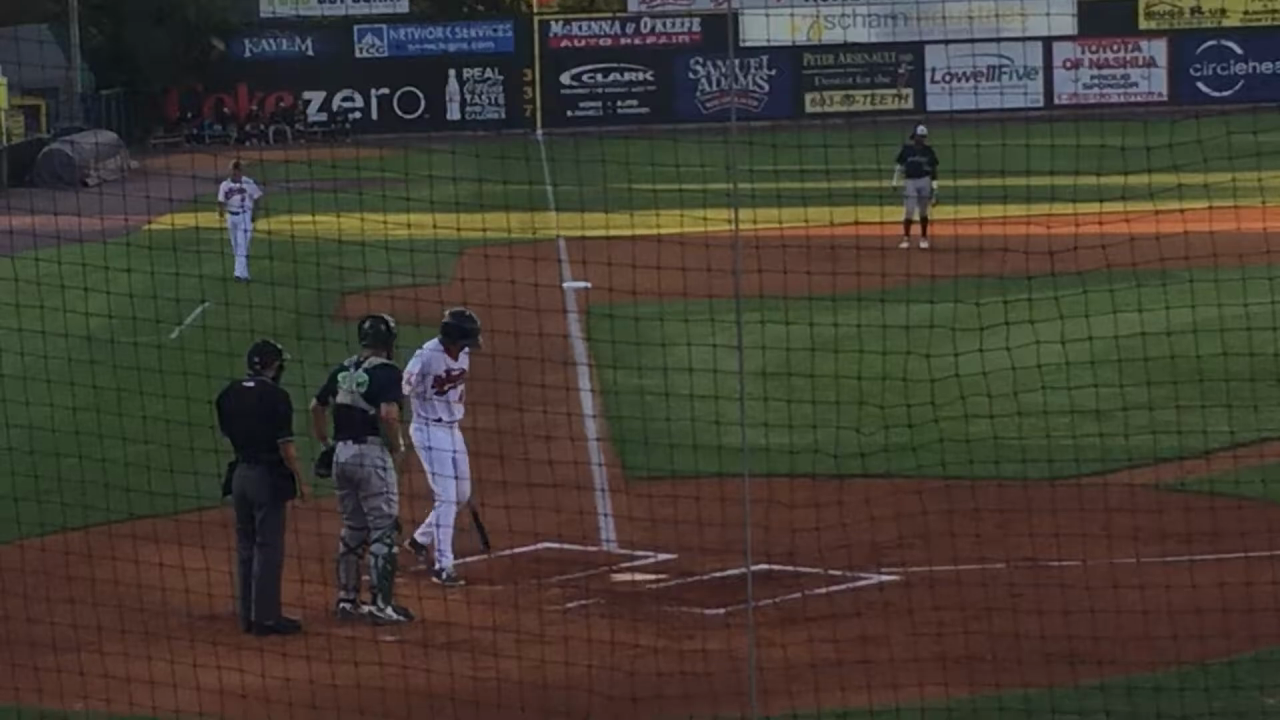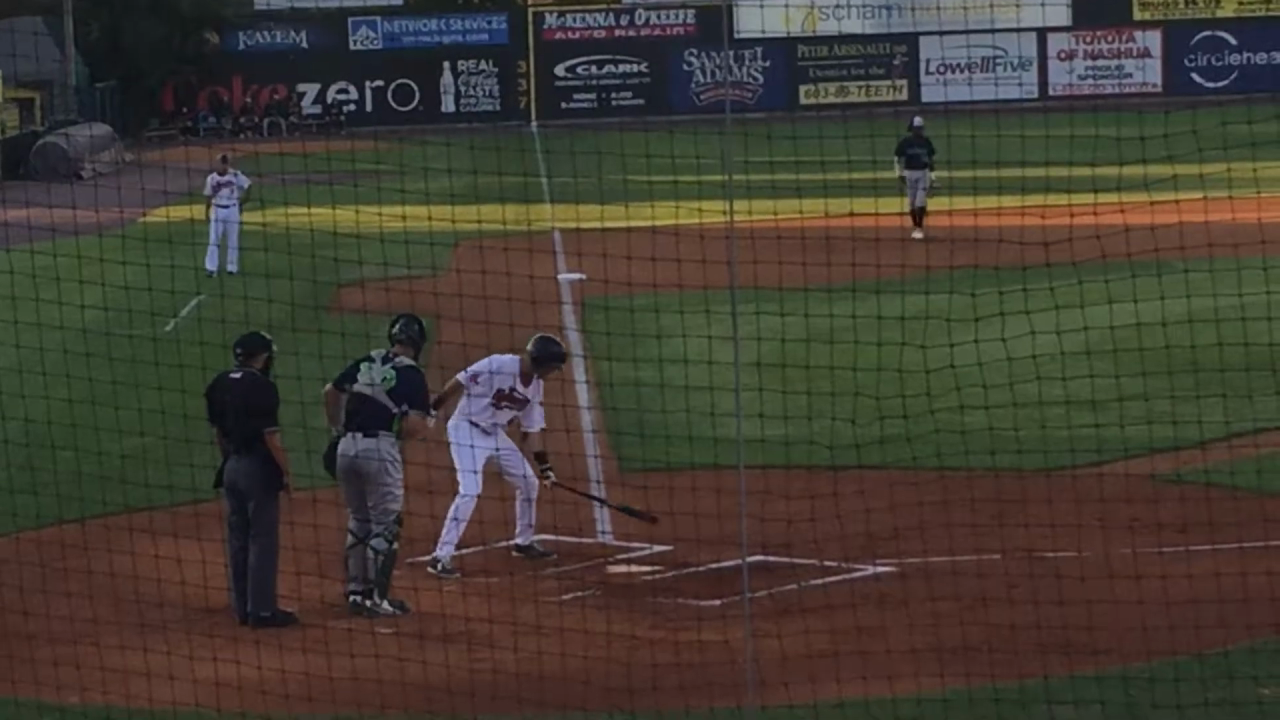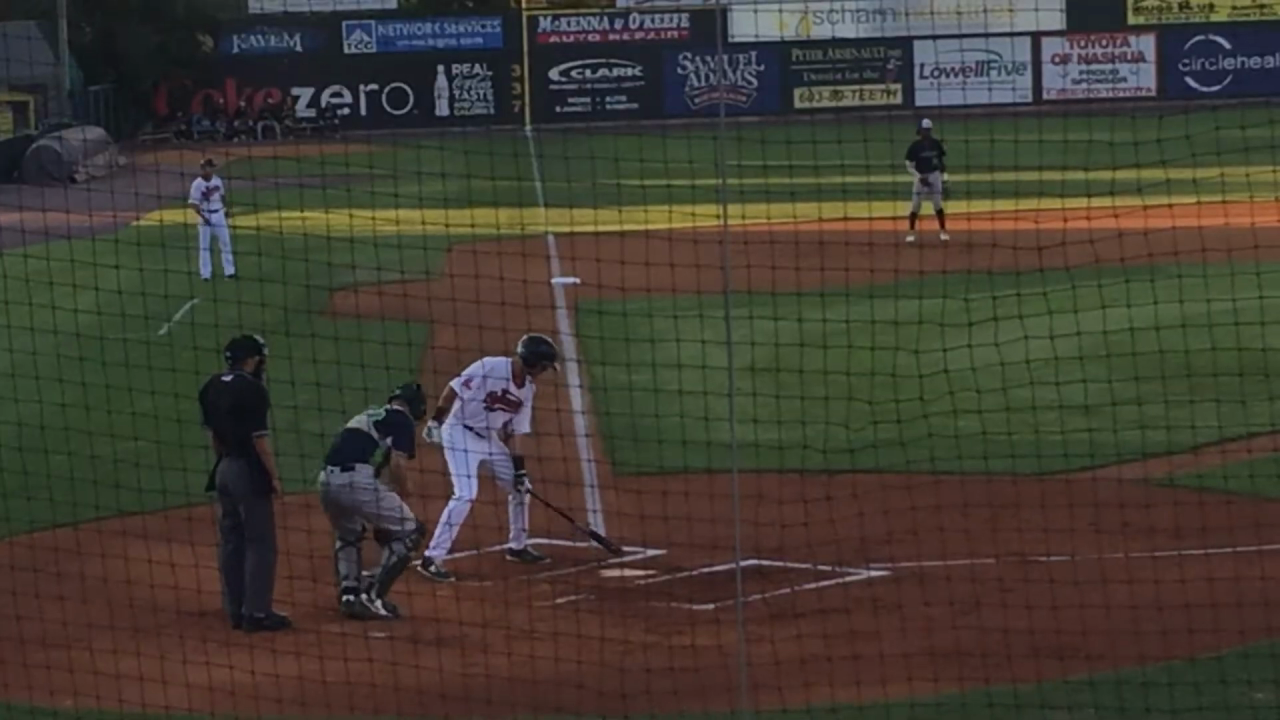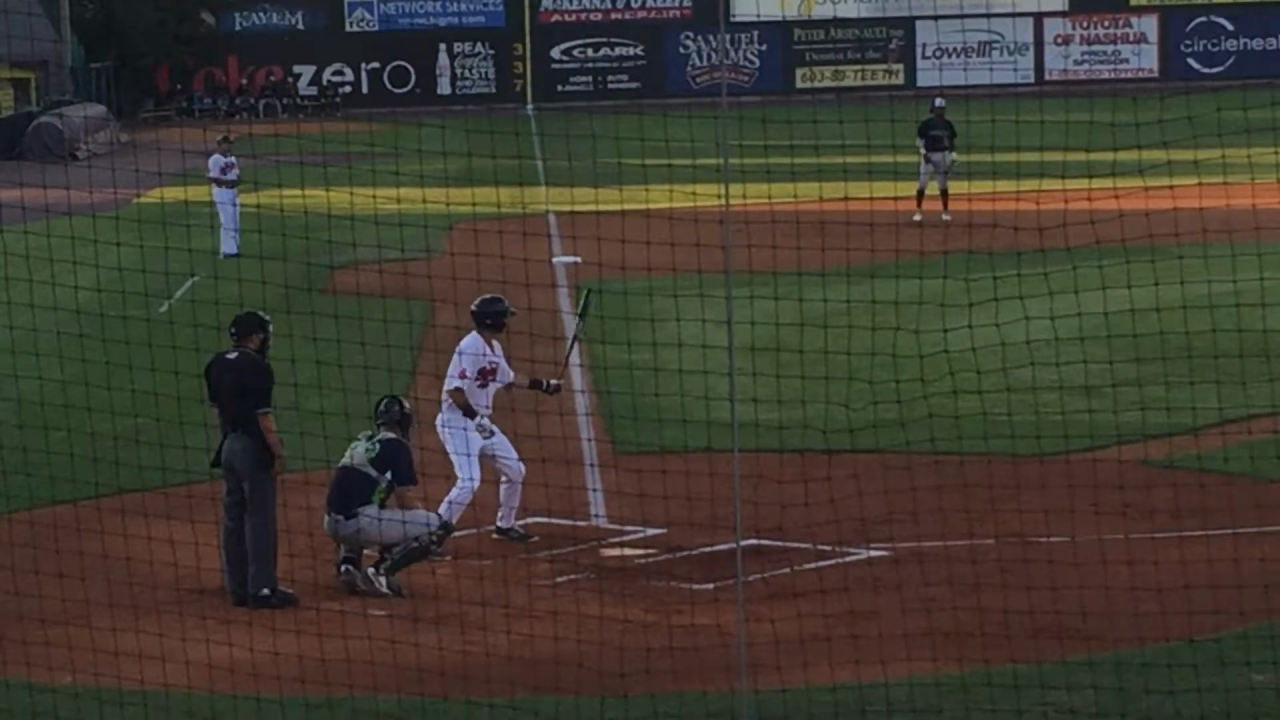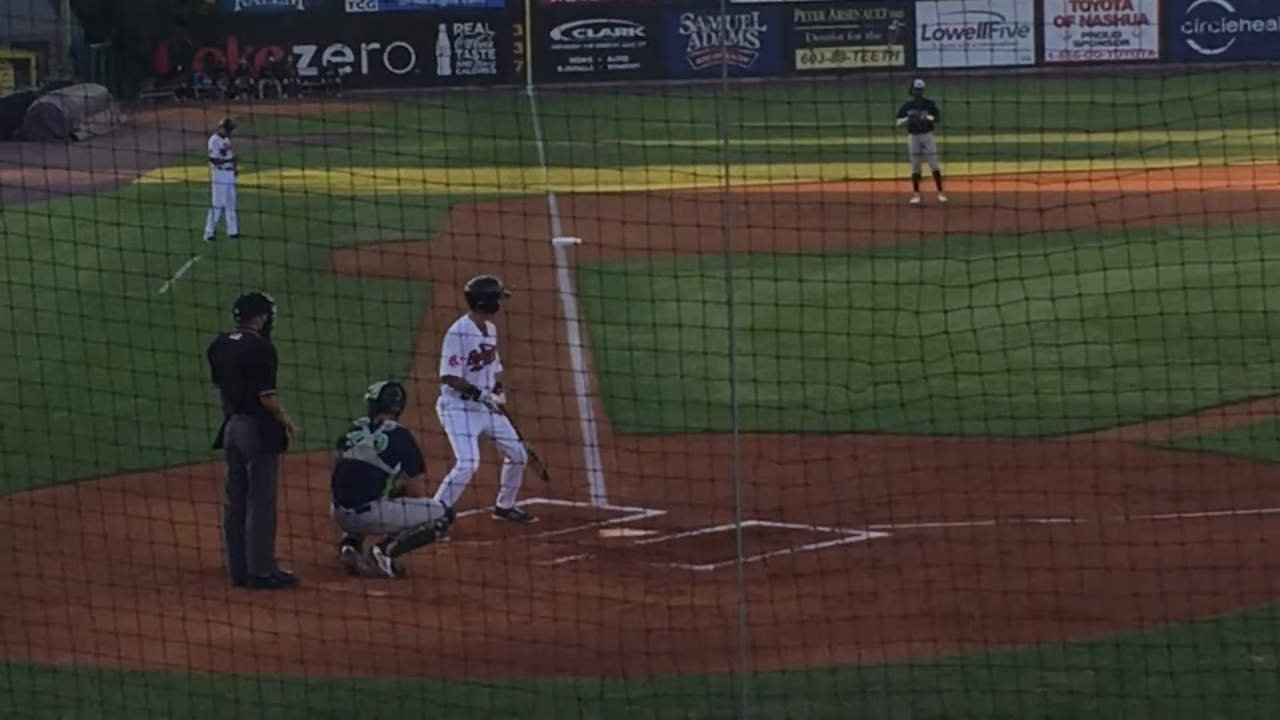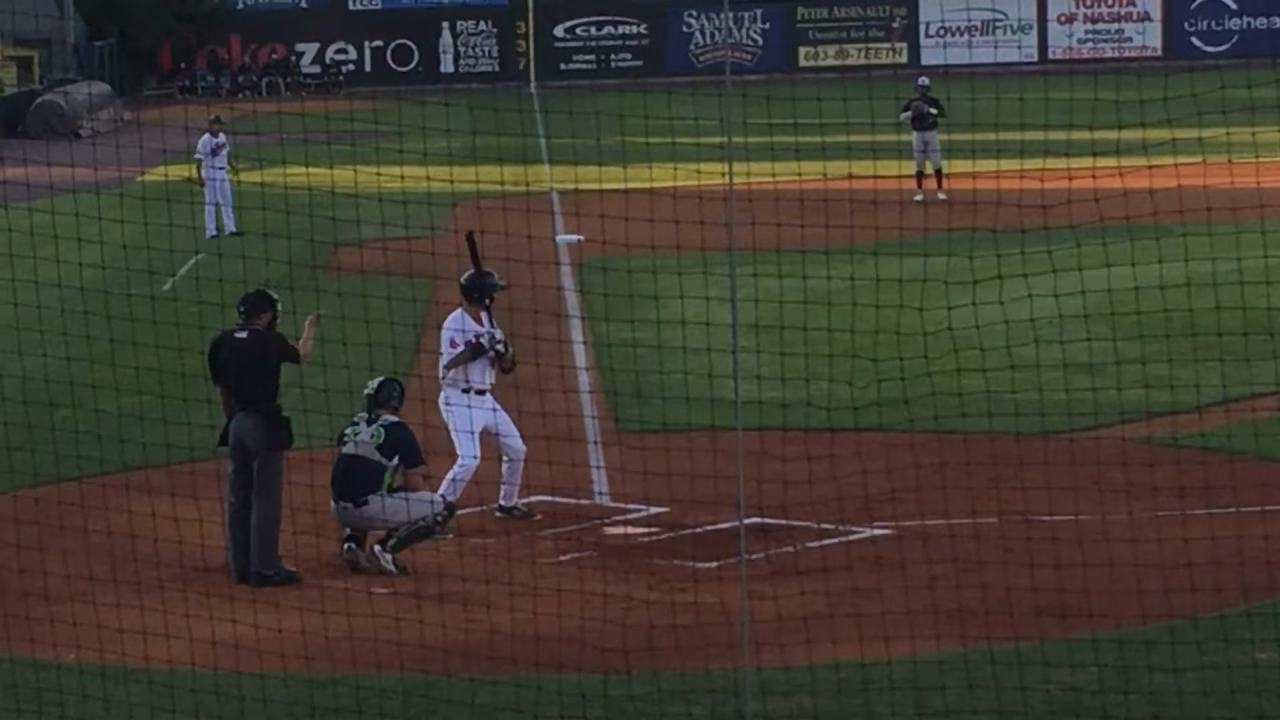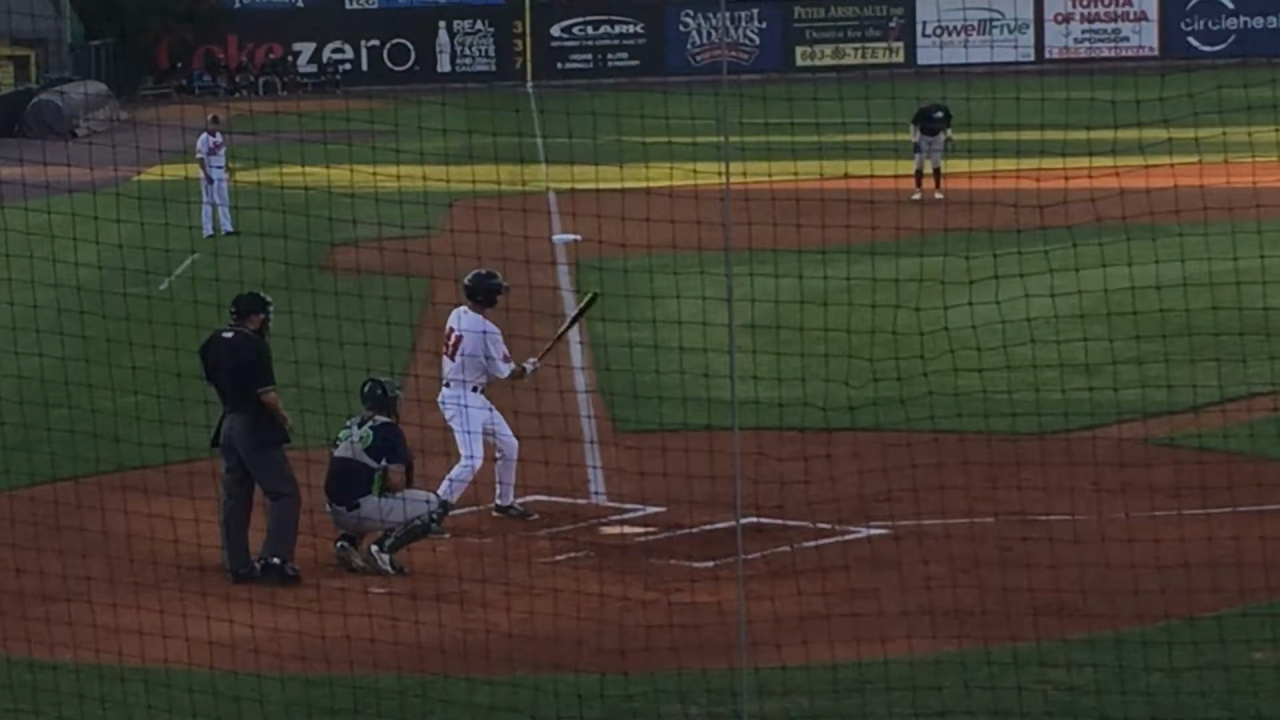
dt=0.7s
person 1, frame 1
left shoulder: (229, 394)
right shoulder: (275, 397)
left elbow: (228, 435)
right elbow: (285, 447)
right wrist: (299, 481)
left hip: (240, 474)
right hip: (267, 477)
left knee: (246, 546)
right knee: (268, 548)
left ankle: (248, 614)
right ankle: (266, 617)
person 1, frame 2
left shoulder: (219, 385)
right shoulder: (261, 386)
left elbow: (218, 433)
right elbow: (271, 436)
right wrist: (286, 471)
left hip: (231, 467)
right hip: (258, 468)
left knee: (238, 539)
right knee: (263, 540)
left ankle: (243, 607)
right ankle: (262, 610)
person 1, frame 3
left shoulder: (212, 387)
right shoulder: (252, 389)
left elbow: (213, 434)
right elbow: (259, 439)
right wrist: (274, 476)
left hip: (223, 470)
right hip: (249, 472)
left knee: (230, 542)
right knee: (260, 543)
left ankle: (236, 610)
right ankle: (257, 612)
person 1, frame 4
left shoulder: (216, 364)
right shoulder: (256, 367)
left elbow: (218, 408)
right elbow: (263, 416)
right wrist: (278, 453)
left hip: (229, 446)
right hip: (254, 448)
left knee: (233, 519)
right knee: (260, 519)
left ankle: (238, 587)
right ankle: (262, 589)
person 1, frame 5
left shoulder: (220, 345)
right shoulder: (261, 348)
left elbow: (222, 390)
right elbow: (267, 398)
right wrist: (288, 424)
left hip: (232, 427)
right hip: (258, 429)
left knee: (234, 500)
right knee: (260, 501)
left ankle: (237, 568)
right ankle: (261, 570)
person 1, frame 6
left shoulder: (222, 343)
right shoulder: (270, 341)
left elbow: (222, 389)
right elbow: (301, 354)
right wrist: (309, 329)
left hip: (237, 424)
right hip: (264, 425)
left knee: (238, 497)
right knee: (265, 499)
left ankle: (241, 566)
right ankle: (265, 568)
person 1, frame 7
left shoulder: (213, 344)
right shoulder: (254, 345)
left elbow: (218, 386)
right elbow: (267, 395)
right wrist: (283, 417)
left hip: (229, 426)
right hip: (256, 428)
left knee: (234, 498)
right knee: (285, 492)
left ankle: (239, 565)
right ankle: (275, 559)
person 2, frame 1
left shoulder: (463, 353)
right shoulder: (426, 355)
right elbow: (401, 392)
left hip: (452, 430)
right hip: (430, 431)
left knee: (461, 493)
right knee: (446, 497)
left ankle: (421, 540)
right ankle: (443, 566)
person 2, frame 2
left shoulder: (536, 386)
right shoulder: (498, 365)
left elbow: (531, 430)
right elbow: (460, 381)
left wrist: (544, 465)
right wrist: (433, 408)
left hip: (495, 434)
right hip: (467, 430)
left knee: (529, 482)
right knee: (469, 491)
left ankle: (523, 542)
right ankle: (439, 556)
person 2, frame 3
left shoulder: (528, 387)
right shoulder: (490, 367)
left elbow: (516, 432)
right elbow: (453, 389)
left wrist: (520, 471)
right wrist: (435, 420)
left hip: (489, 439)
right hip: (461, 434)
left knee: (521, 487)
right knee: (465, 496)
left ankle: (517, 546)
right ankle: (432, 558)
person 2, frame 4
left shoulder: (494, 346)
right shoulder: (469, 347)
left elbow: (507, 377)
right elbow: (453, 389)
left wrist: (543, 385)
right wrist: (475, 417)
left hip: (480, 421)
right hip: (457, 421)
left knee: (515, 470)
right knee: (469, 481)
left ankle: (505, 525)
person 2, frame 5
left shoulder: (490, 329)
right shoulder: (459, 331)
right elbow: (448, 376)
left wrist: (497, 391)
right wrist: (479, 394)
left hip: (483, 404)
right hip: (457, 405)
left knee: (518, 452)
right knee: (468, 463)
left ankle: (505, 506)
person 2, frame 6
left shoulder: (488, 321)
right shoulder: (455, 323)
left elbow: (508, 367)
right elbow: (450, 362)
left wrist: (502, 348)
right wrist: (482, 344)
left hip: (485, 398)
right hip: (459, 399)
left knee: (516, 449)
right knee: (469, 460)
left ankle: (507, 504)
person 2, frame 7
left shoulder: (458, 315)
right shoulder: (486, 330)
right elbow: (505, 372)
left wrist: (518, 366)
right wrist: (526, 369)
left hip: (472, 395)
right hip: (460, 397)
left knee: (508, 445)
right knee: (472, 460)
left ankle: (504, 503)
person 3, frame 1
left shoulder: (343, 370)
right shoulder: (387, 371)
left elbow: (316, 407)
right elbow: (388, 415)
left wrist: (326, 444)
right wrist: (397, 446)
left hip: (342, 454)
right hip: (371, 454)
left knee: (352, 529)
right knee: (383, 529)
left ankle: (347, 600)
right ankle: (381, 604)
person 3, frame 2
left shoulder: (365, 362)
right shoulder: (412, 374)
left elbow: (330, 391)
right elbow: (416, 428)
left wrist: (337, 430)
right wrist: (412, 426)
left hip: (347, 447)
right hip: (379, 449)
left knee: (358, 522)
right knee: (385, 525)
left ankle: (355, 592)
right ankle: (376, 598)
person 3, frame 3
left shoulder: (368, 415)
right shoulder: (402, 420)
right elbow: (397, 464)
right wrist: (401, 493)
left hip: (327, 480)
right hip: (356, 480)
left knee: (348, 535)
right knee: (410, 531)
left ankle: (349, 595)
right ankle: (372, 596)
person 3, frame 4
left shoulder: (360, 443)
right shoulder: (397, 446)
right elbow: (405, 501)
right wrist: (424, 516)
left hip: (333, 524)
right hip: (359, 522)
right knee: (439, 526)
left ankle: (348, 566)
right ankle: (379, 572)
person 3, frame 5
left shoulder: (352, 430)
right shoulder: (400, 436)
right elbow: (416, 491)
left hip: (340, 513)
right hip: (370, 514)
right knee: (443, 515)
left ankle: (349, 547)
right ankle: (384, 552)
person 3, frame 6
left shoulder: (351, 427)
right shoulder: (398, 430)
right elbow: (414, 484)
left hip: (341, 509)
right hip: (370, 507)
right knee: (442, 508)
left ankle: (352, 543)
right ankle: (385, 549)
person 3, frame 7
left shoulder: (349, 428)
right shoulder: (389, 430)
right elbow: (395, 482)
left hip: (337, 512)
right hip: (363, 510)
right knee: (435, 506)
left ankle: (347, 541)
right ankle: (382, 550)
